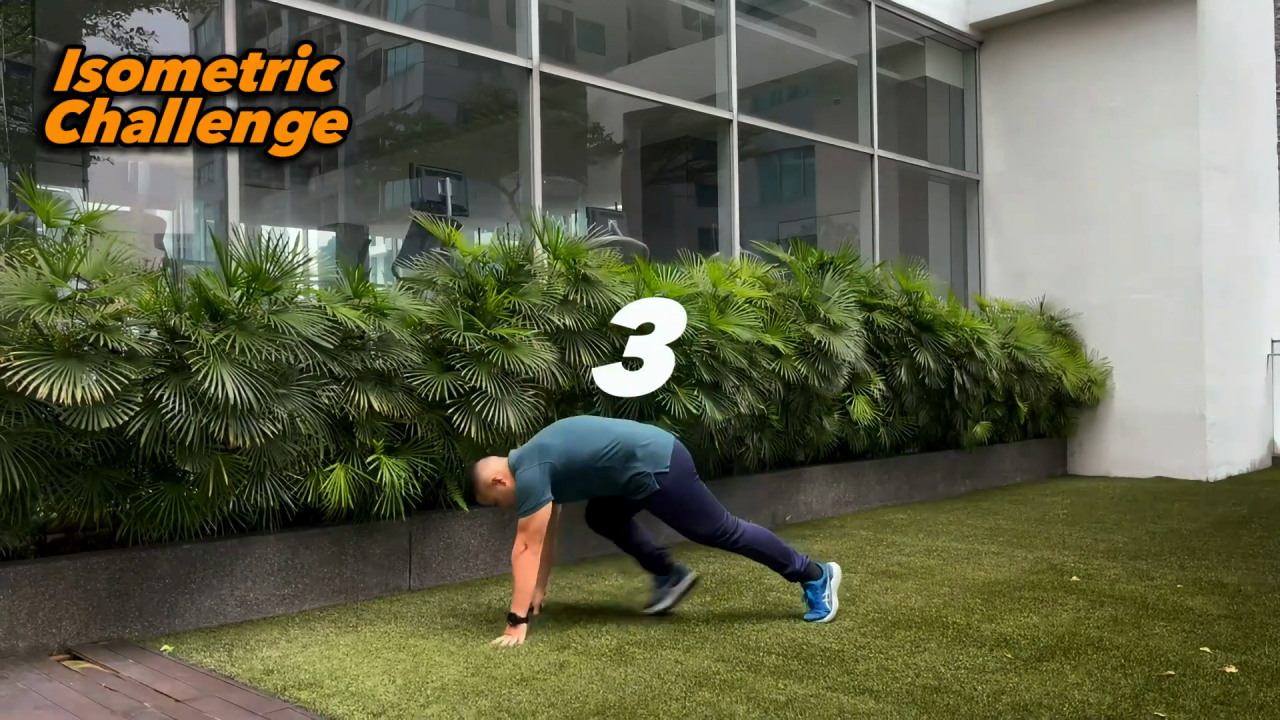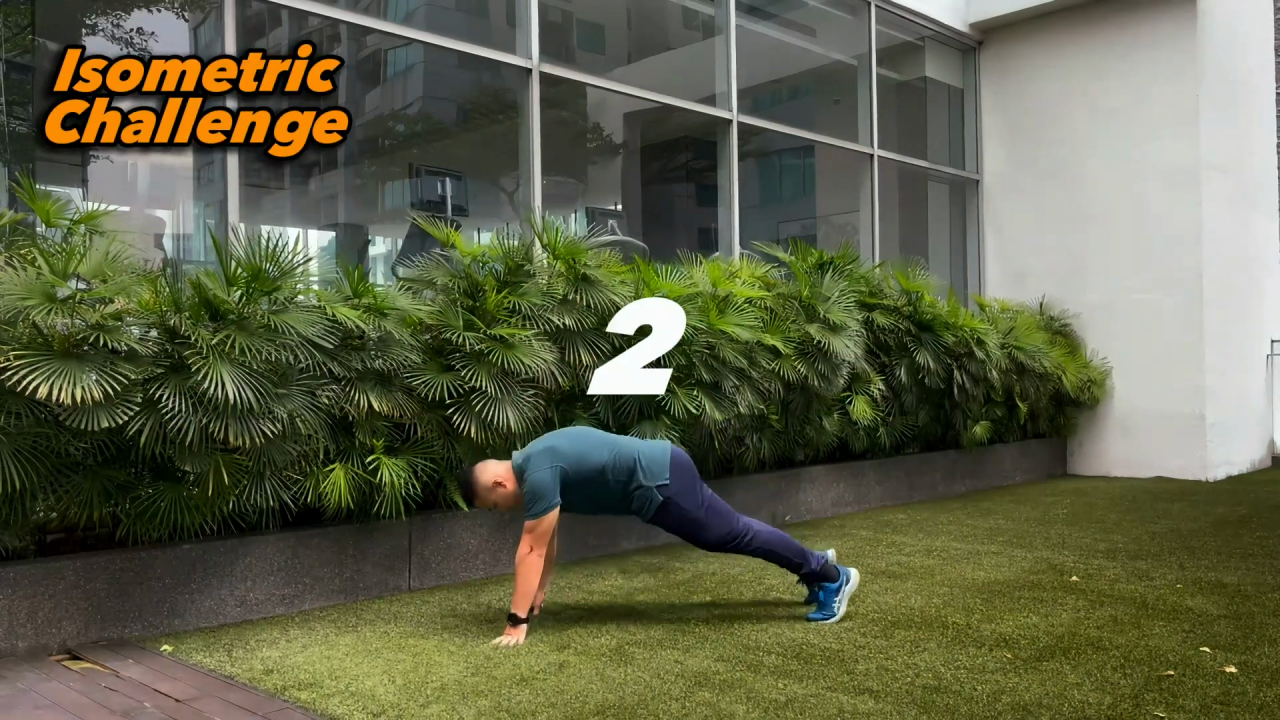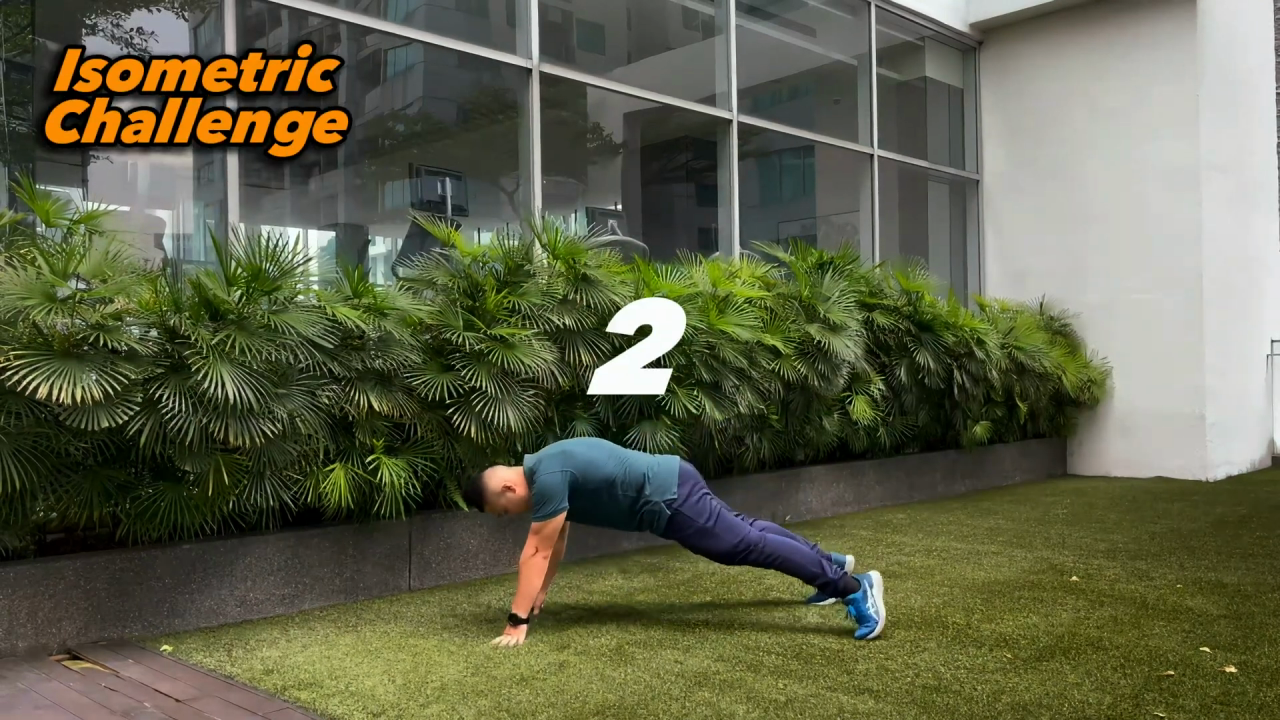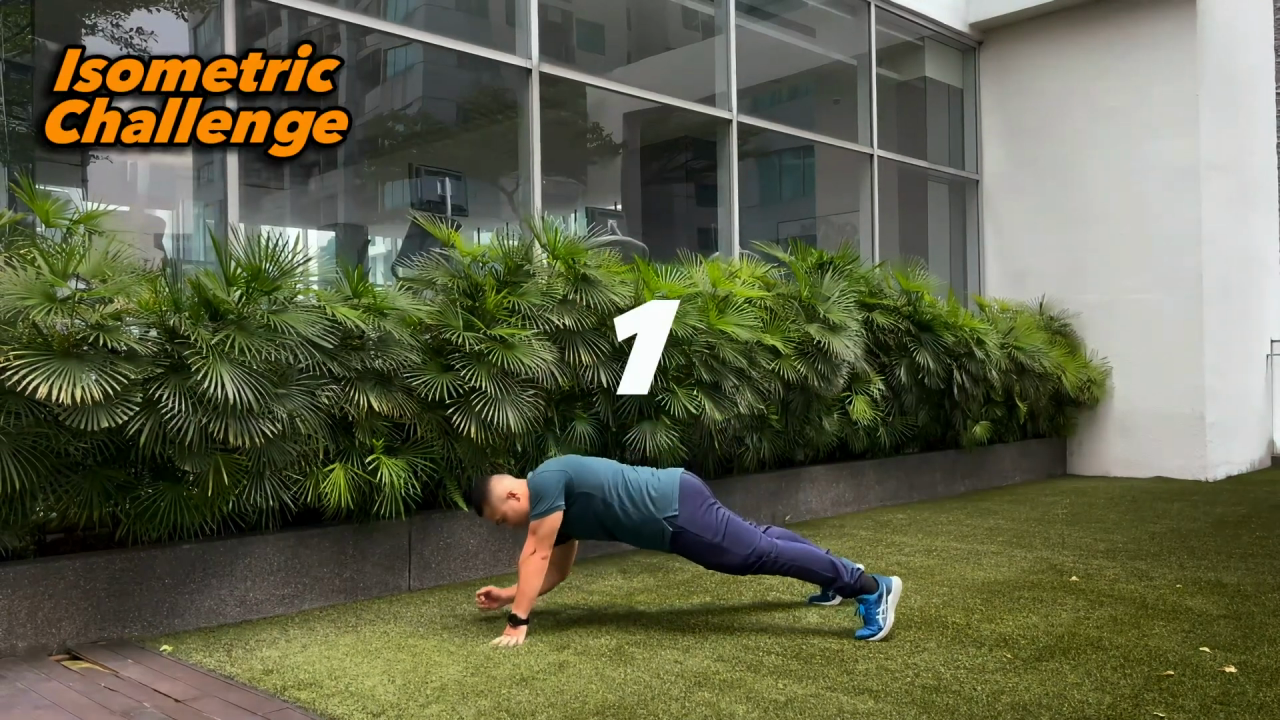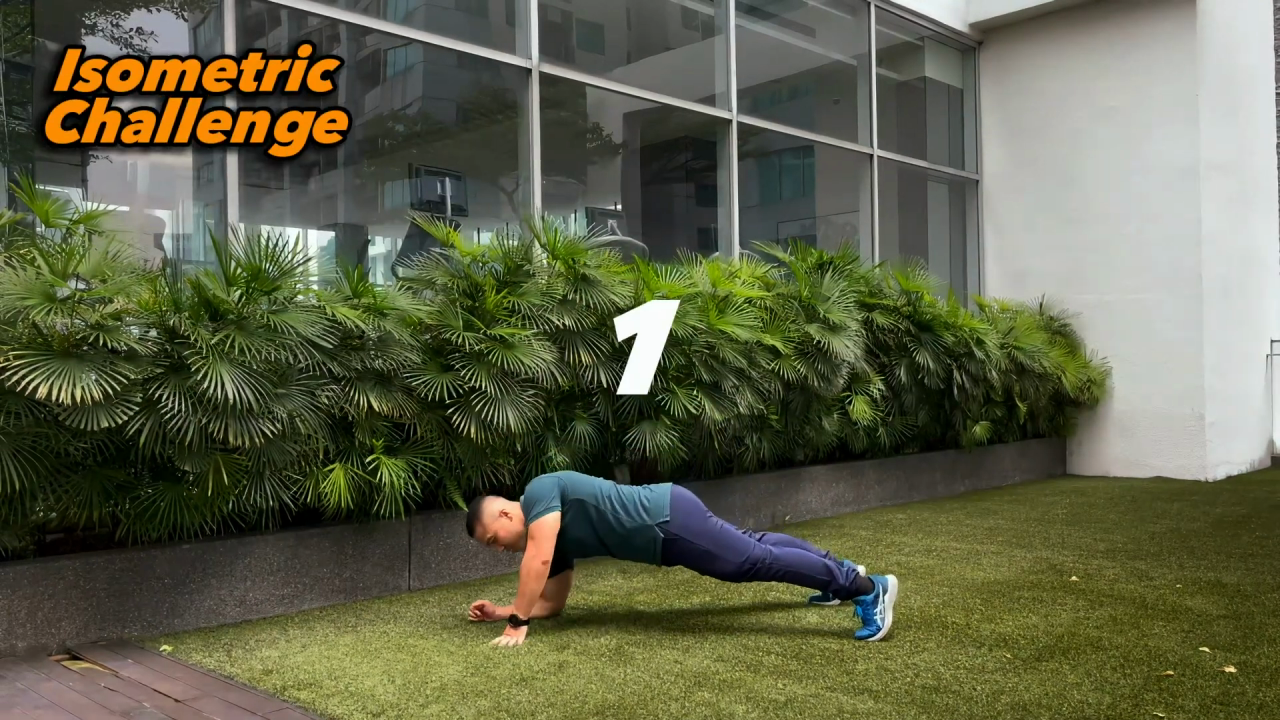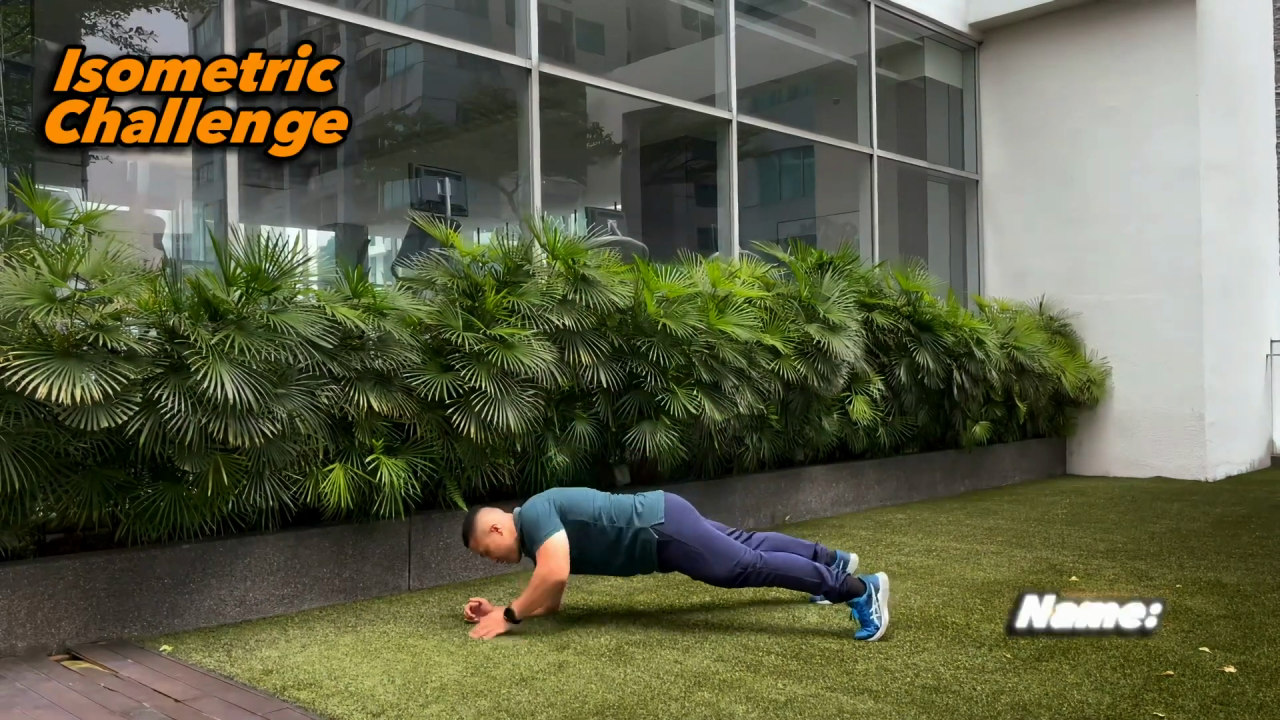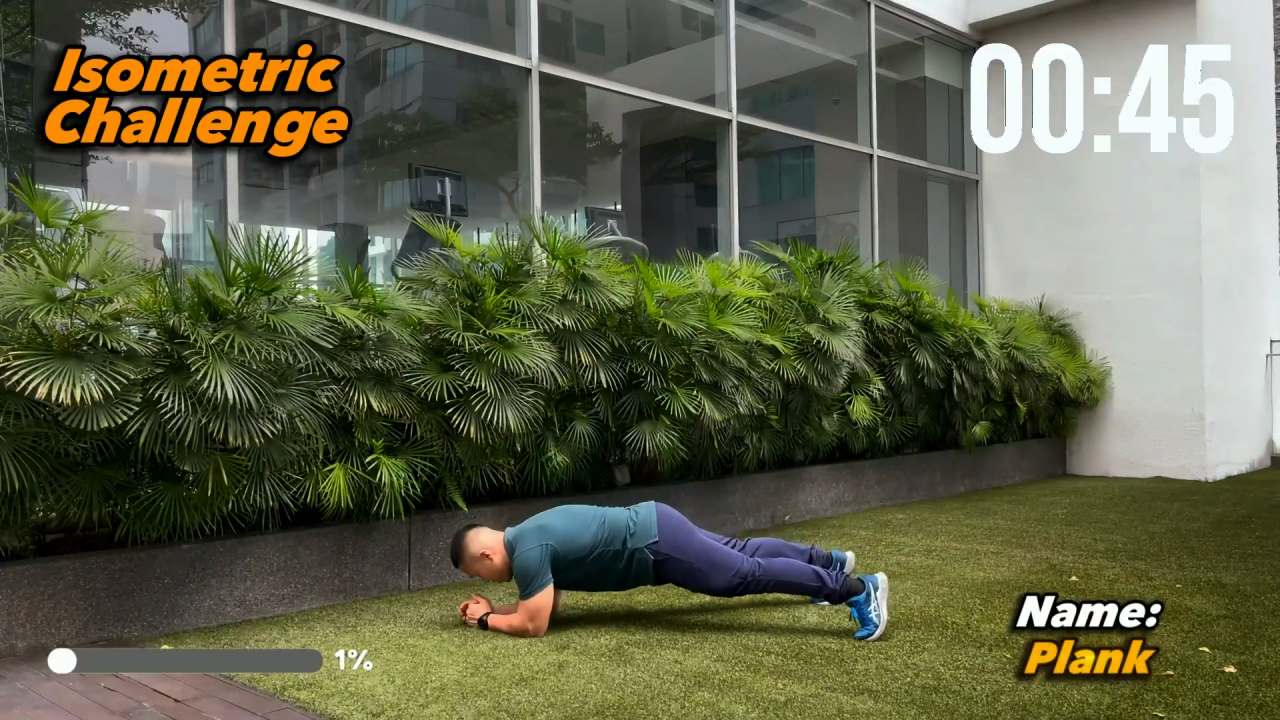
dt=0.4s
person 1, frame 1
left shoulder: (528, 474)
right shoulder: (535, 462)
left elbow: (526, 548)
right elbow: (545, 536)
left wrist: (518, 620)
right wrist: (539, 591)
left hip: (655, 467)
right hip: (650, 456)
left knee: (722, 532)
right knee: (601, 517)
left ankle: (815, 575)
right ankle: (670, 576)
person 1, frame 2
left shoulder: (538, 476)
right shoulder: (534, 462)
left elbow: (532, 549)
right elbow: (547, 539)
left wrist: (518, 620)
right wrist: (539, 592)
left hip: (657, 480)
right hip: (657, 468)
left knee: (733, 533)
right knee: (726, 528)
left ankle: (830, 575)
right ankle: (812, 564)
person 1, frame 3
left shoulder: (547, 479)
right shoulder: (546, 467)
left elbow: (537, 552)
right elbow: (557, 540)
left wrist: (518, 621)
right wrist: (540, 592)
left hip: (668, 496)
right hip: (669, 483)
left knee: (747, 546)
right knee: (743, 529)
left ankle: (855, 588)
right ankle: (830, 562)
person 1, frame 4
left shoulder: (546, 481)
right shoulder: (559, 503)
left elbow: (536, 555)
right elbow: (557, 567)
left wrist: (518, 621)
right wrist: (509, 595)
left hip: (676, 511)
right hip: (673, 499)
left knee: (760, 554)
right knee: (755, 539)
left ankle: (872, 588)
right ankle: (840, 572)
person 1, frame 5
left shoulder: (540, 492)
right shoulder: (557, 535)
left elbow: (538, 559)
right elbow: (553, 601)
left wrist: (517, 622)
right wrist: (501, 610)
left hip: (667, 520)
right hip: (665, 525)
left knee: (756, 561)
right knee: (753, 544)
left ankle: (868, 589)
right ankle: (839, 569)
person 1, frame 6
left shoulder: (535, 517)
right shoulder: (533, 528)
left elbow: (555, 576)
right elbow: (549, 595)
left wrist: (506, 616)
right wrist: (494, 610)
left hip: (660, 527)
right hip: (659, 524)
left knee: (747, 566)
right knee: (745, 544)
left ankle: (859, 590)
right ankle: (833, 561)
person 1, frame 7
left shoulder: (526, 552)
right shoulder: (527, 537)
left elbow: (534, 624)
right elbow: (544, 601)
left wrist: (487, 620)
right wrist: (494, 607)
left hip: (654, 544)
right hip: (651, 522)
left knee: (745, 575)
right knee: (738, 551)
left ankle: (857, 589)
right ankle: (828, 560)
